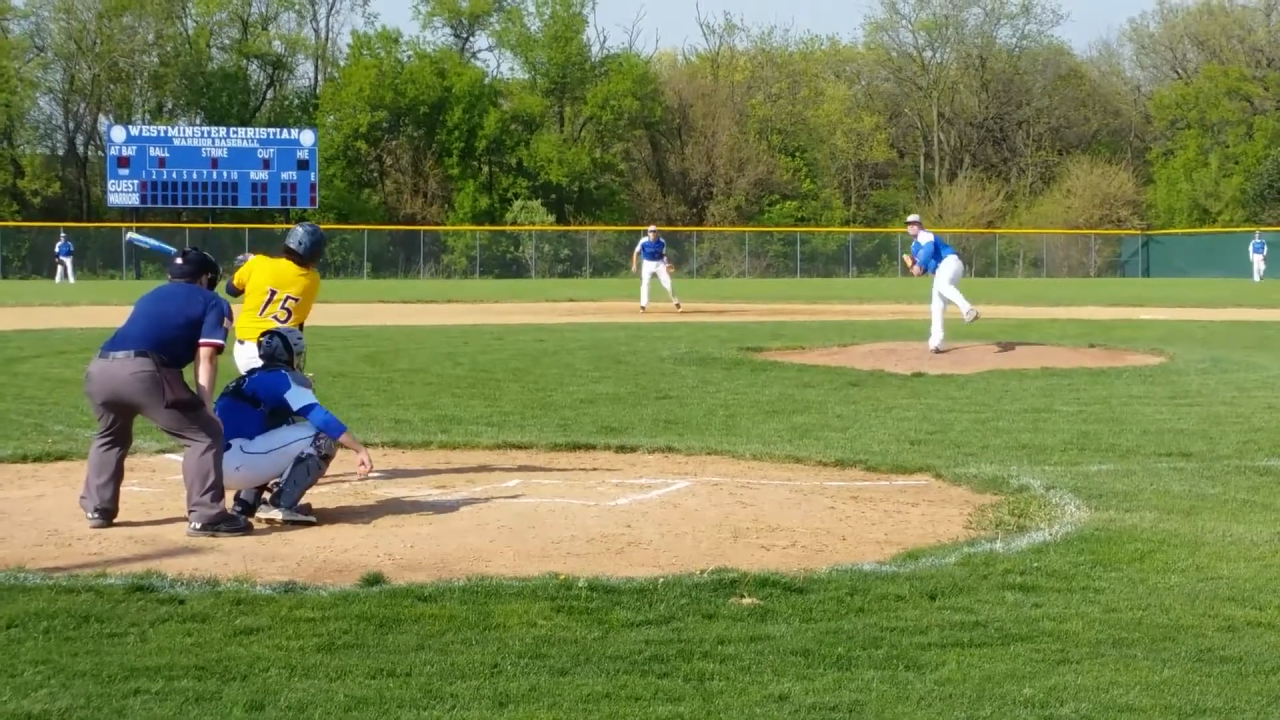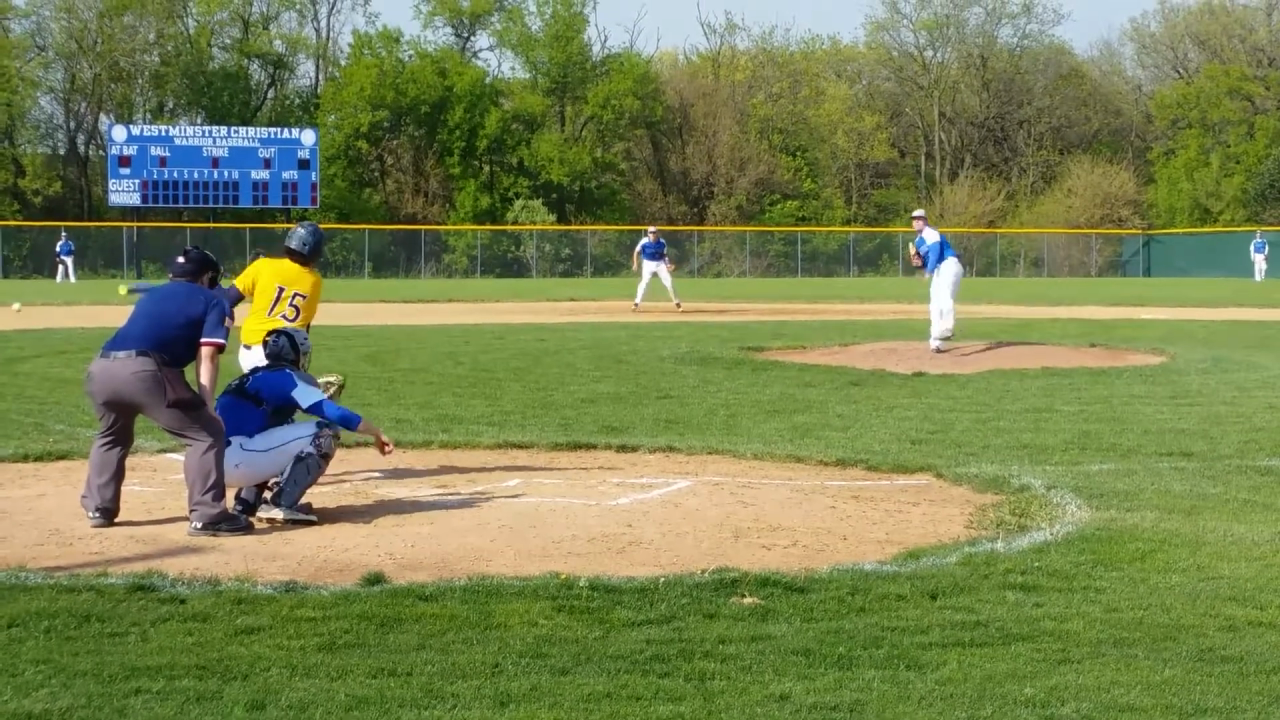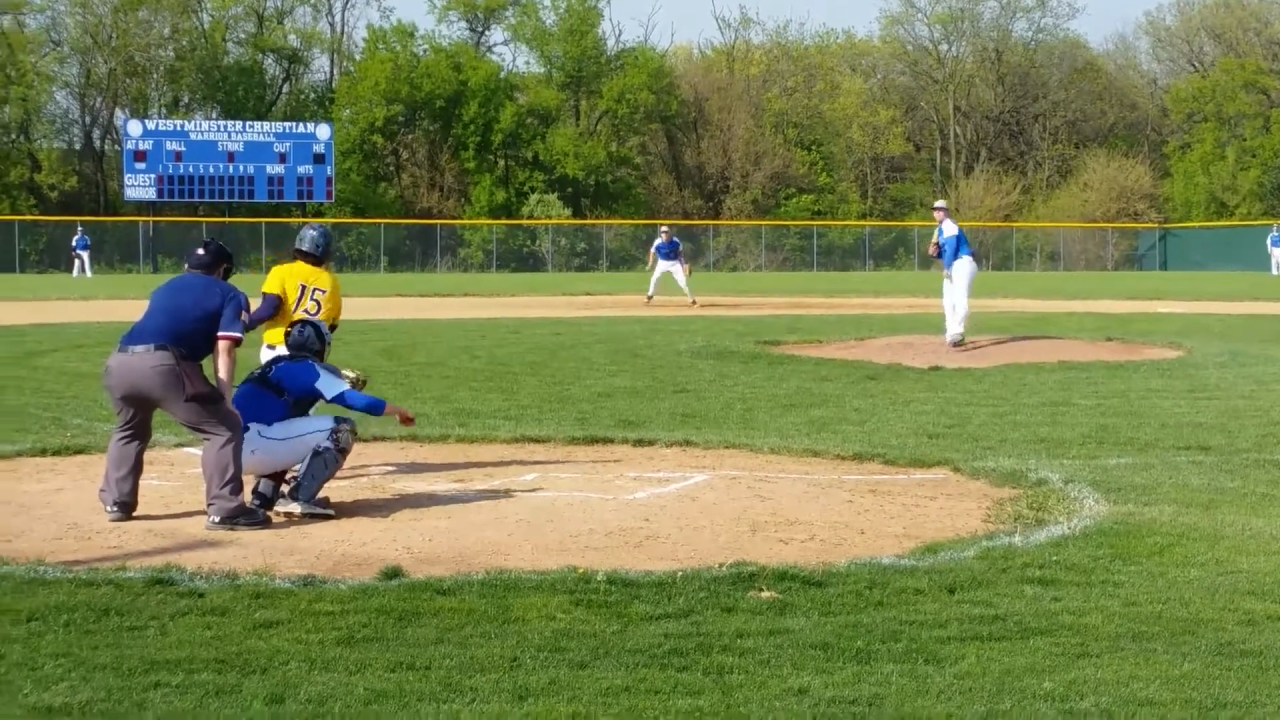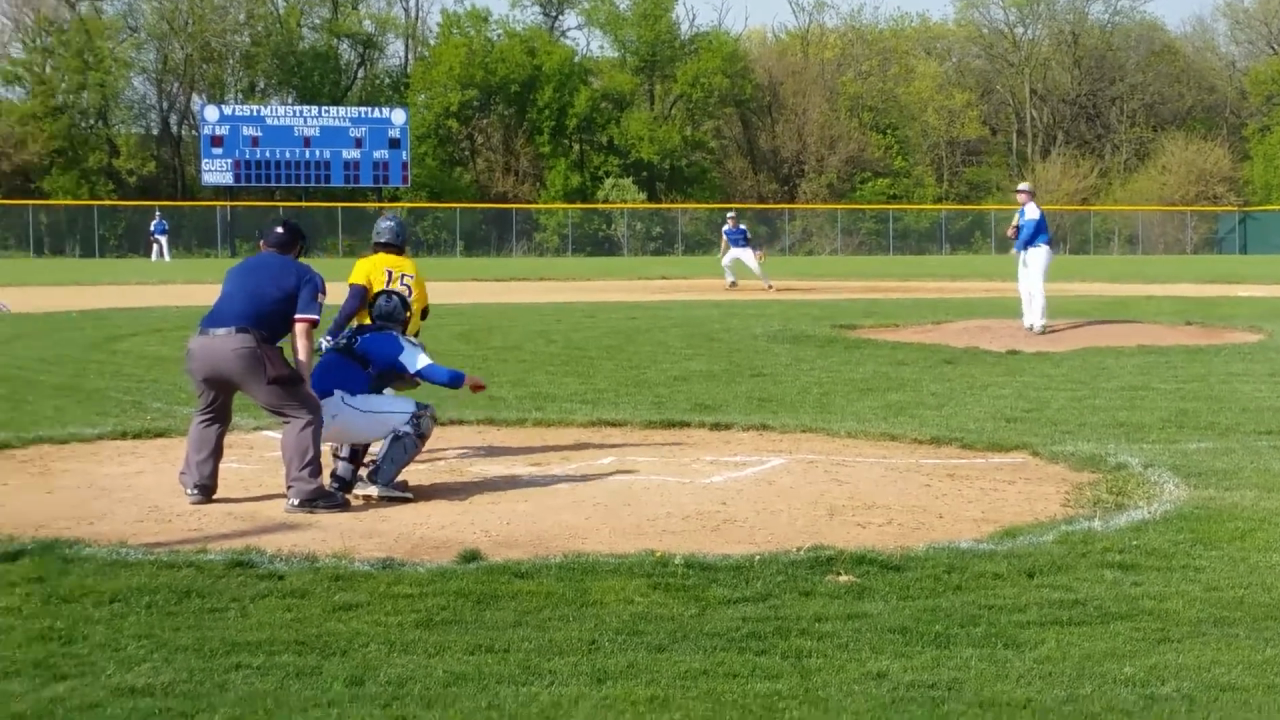
dt=0.1s
person 1, frame 1
left shoulder: (151, 296)
right shoulder: (213, 302)
right elbow: (205, 360)
right wrist: (204, 409)
left hip: (99, 369)
right hip: (142, 371)
left knee: (110, 437)
right knee: (206, 434)
left ankle: (97, 509)
right ankle: (206, 516)
person 1, frame 2
left shoulder: (151, 294)
right shoulder: (215, 302)
right elbow: (206, 360)
right wrist: (206, 409)
left hip: (100, 369)
right hip: (143, 371)
left knee: (112, 437)
right knee: (207, 433)
left ankle: (98, 509)
right ankle: (207, 516)
person 1, frame 3
left shoulder: (166, 287)
right shoulder: (230, 295)
right elbow: (223, 354)
right wrist: (224, 403)
left hip: (118, 363)
right hip: (161, 364)
left knee: (129, 431)
right knee: (225, 428)
left ankle: (116, 502)
right ankle: (225, 510)
person 1, frame 4
left shoulder: (239, 268)
right shoulder: (306, 276)
right elbow: (301, 335)
right wrist: (304, 385)
left hip: (200, 345)
right hip: (242, 347)
left knee: (209, 414)
right knee: (303, 412)
left ankle: (197, 485)
right ankle: (304, 493)
person 2, frame 1
left shoulder: (249, 378)
right shoulder: (287, 379)
right elbow: (320, 418)
right wrist: (360, 449)
right hip: (238, 463)
left knee: (284, 429)
right knee: (323, 435)
left ankle: (246, 501)
right ankle: (281, 505)
person 2, frame 2
left shoulder: (254, 376)
right shoulder: (289, 378)
right elbow: (334, 414)
right wrist: (376, 432)
right hip: (238, 459)
left knee: (279, 433)
right knee: (325, 434)
left ankle: (247, 500)
right ankle: (282, 504)
person 2, frame 3
left shoulder: (275, 366)
right shoulder: (313, 370)
right elbow: (360, 402)
right wrist: (399, 410)
right hip: (254, 447)
left knee: (296, 423)
right knee: (341, 430)
left ankle: (264, 494)
right ankle: (299, 498)
person 2, frame 4
left shoulder: (352, 334)
right shoulder: (397, 343)
right elbow: (441, 375)
right wrist: (473, 380)
right hip: (337, 409)
left knee: (371, 414)
right knee: (422, 418)
left ankle: (343, 478)
right ankle: (378, 482)
